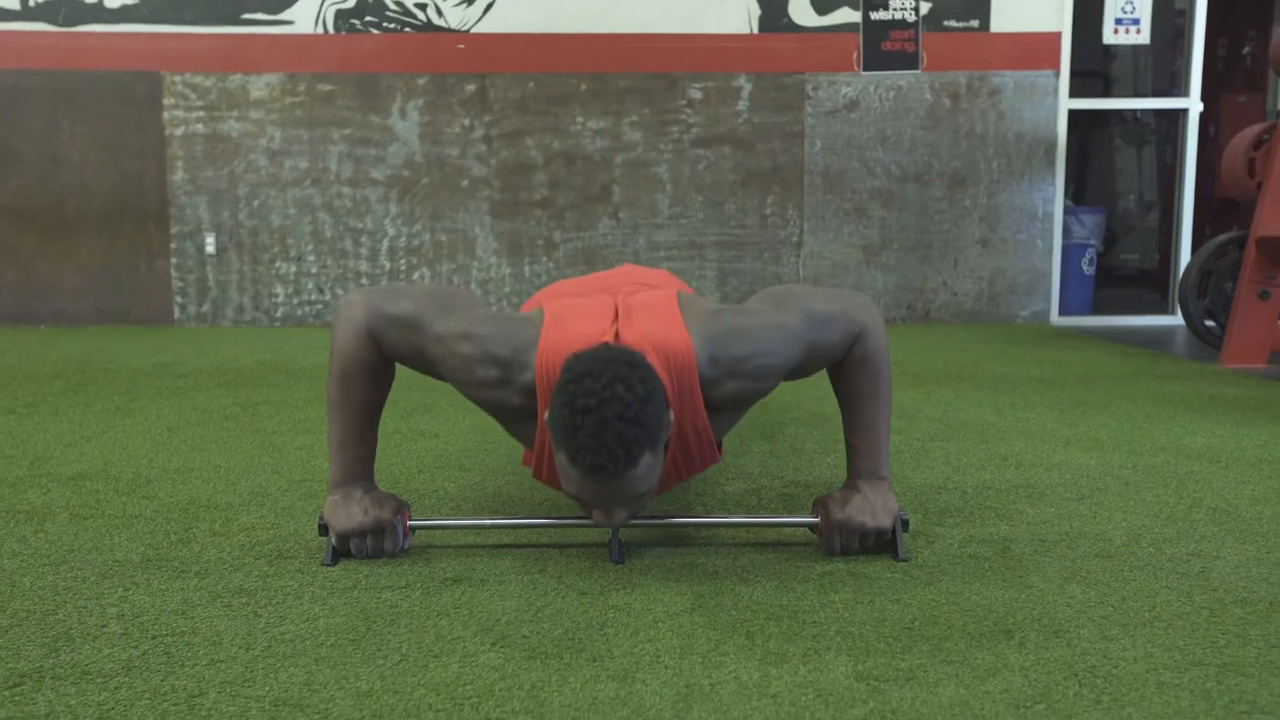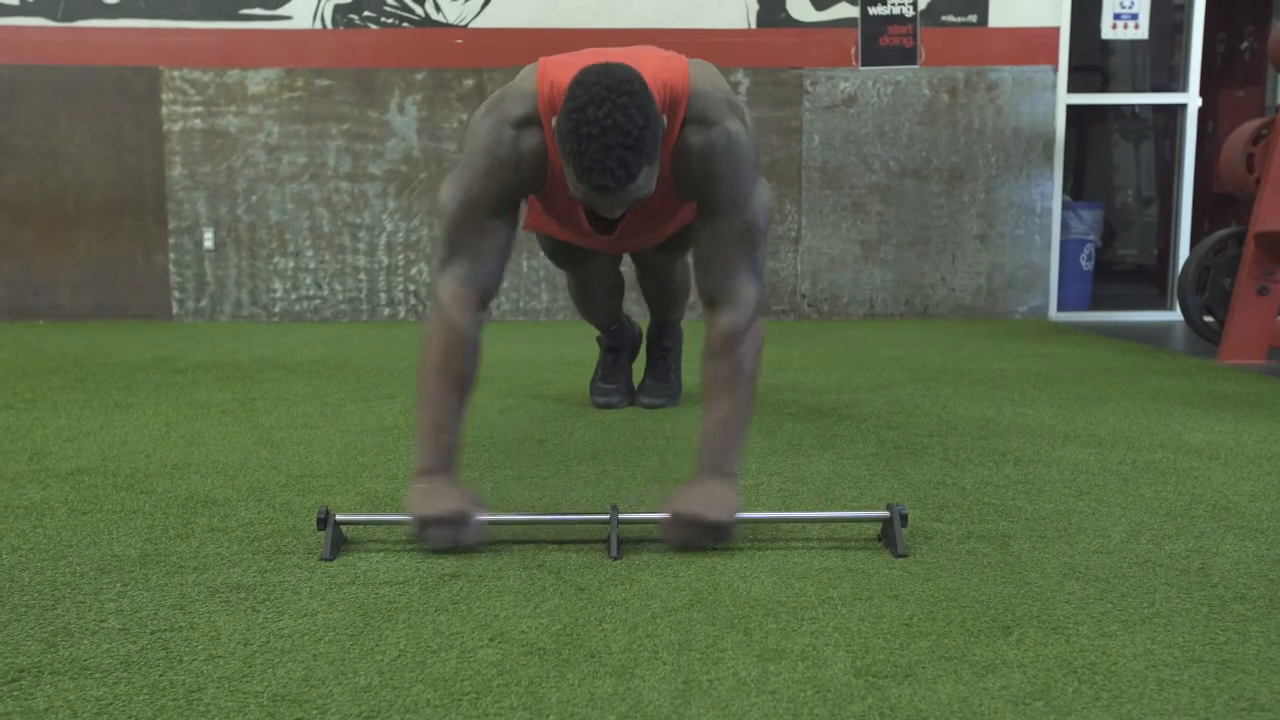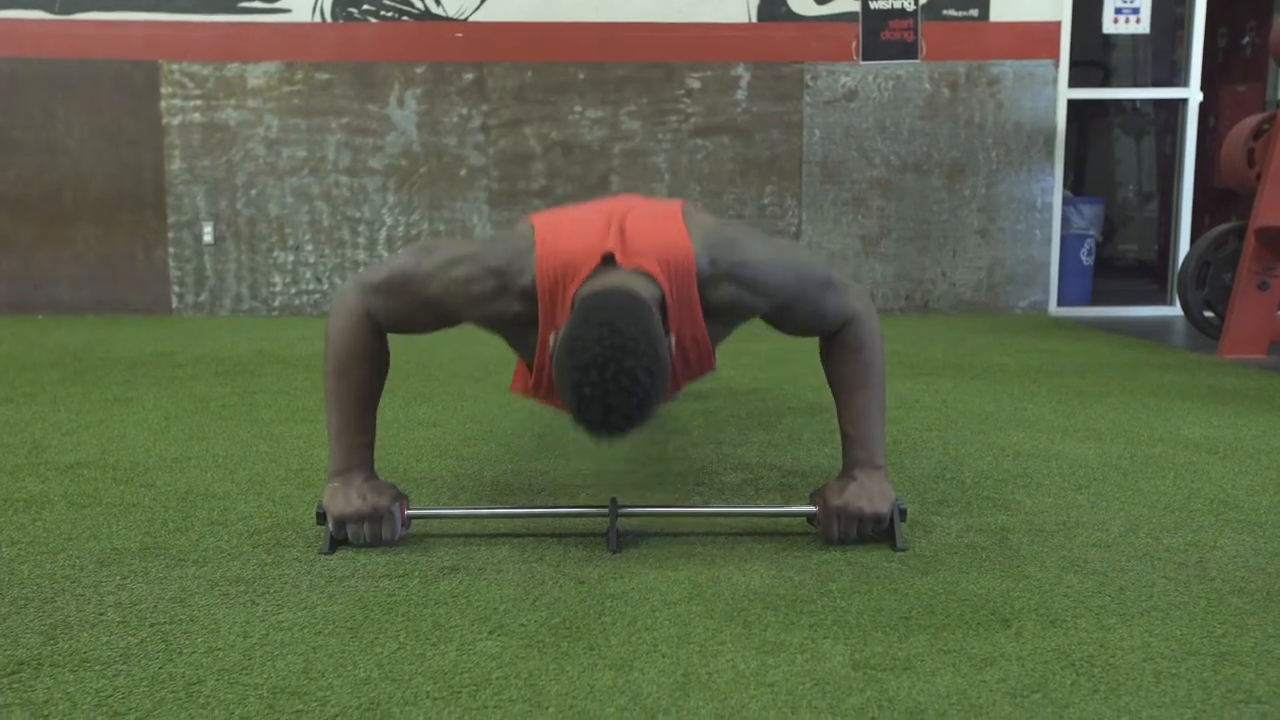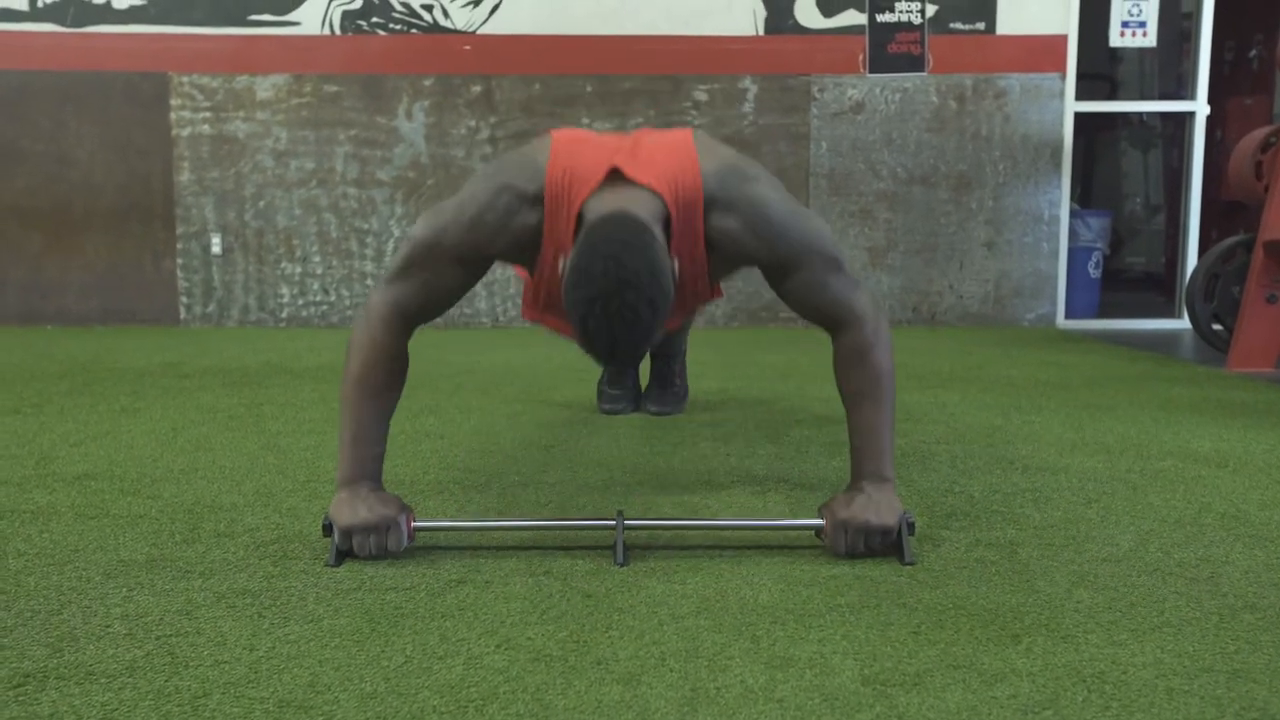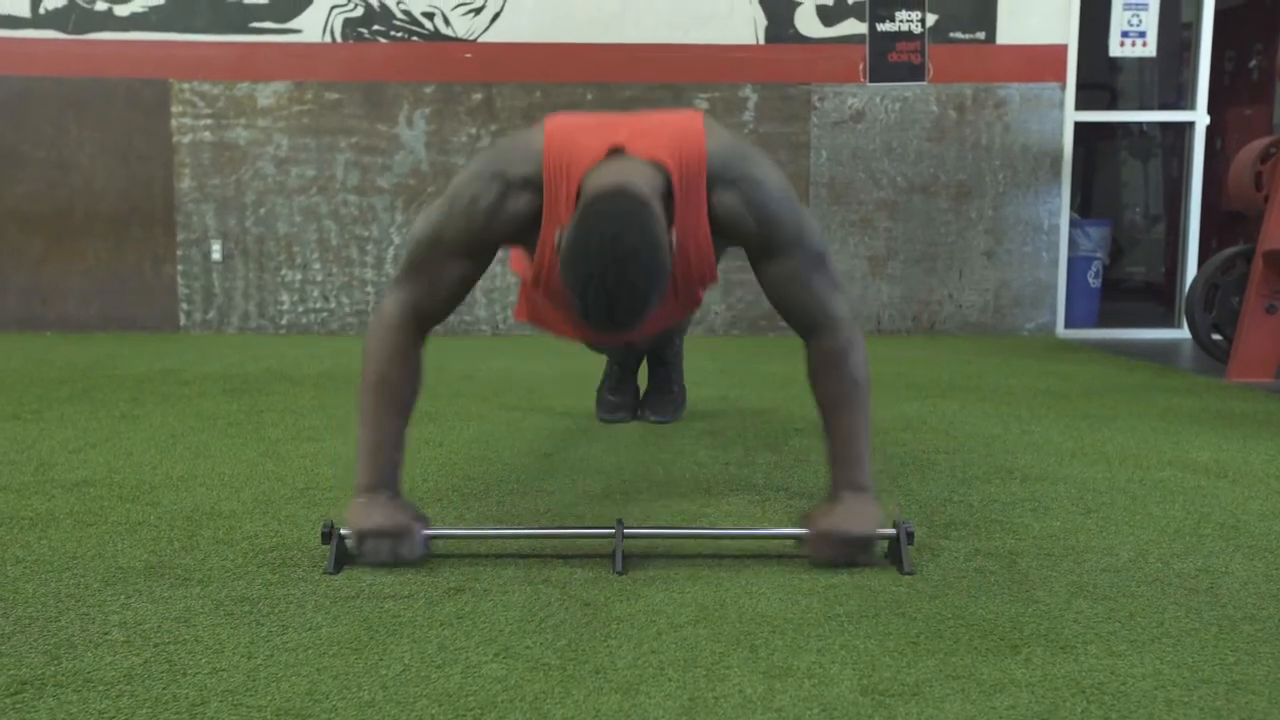
dt=1s
person 1, frame 1
left shoulder: (717, 366)
right shoulder: (511, 370)
left elbow: (860, 320)
right elbow: (360, 315)
left wrist: (871, 481)
right wrist: (349, 486)
right hip: (562, 309)
person 1, frame 2
left shoulder: (713, 131)
right shoulder: (510, 134)
left elbow: (733, 304)
right elbow: (461, 297)
left wrist: (716, 474)
right wrist: (433, 473)
left ankle: (667, 338)
right ankle: (615, 341)
person 1, frame 3
left shoulder: (724, 271)
right shoulder: (507, 280)
left elbow: (852, 314)
right elbow: (354, 307)
left wrist: (866, 469)
right wrist: (349, 475)
left hip: (672, 271)
right hip: (555, 275)
person 1, frame 4
left shoulder: (731, 208)
right shoulder: (513, 203)
left elbow: (856, 319)
right elbow: (386, 311)
left wrist: (874, 479)
right wrist: (357, 481)
left ankle: (671, 359)
right ankle: (619, 362)
person 1, frame 5
left shoulder: (738, 187)
right shoulder: (507, 189)
left elbow: (828, 324)
right elbow: (401, 317)
left wrist: (854, 487)
right wrist: (374, 487)
left ankle: (664, 357)
right ankle: (622, 360)
